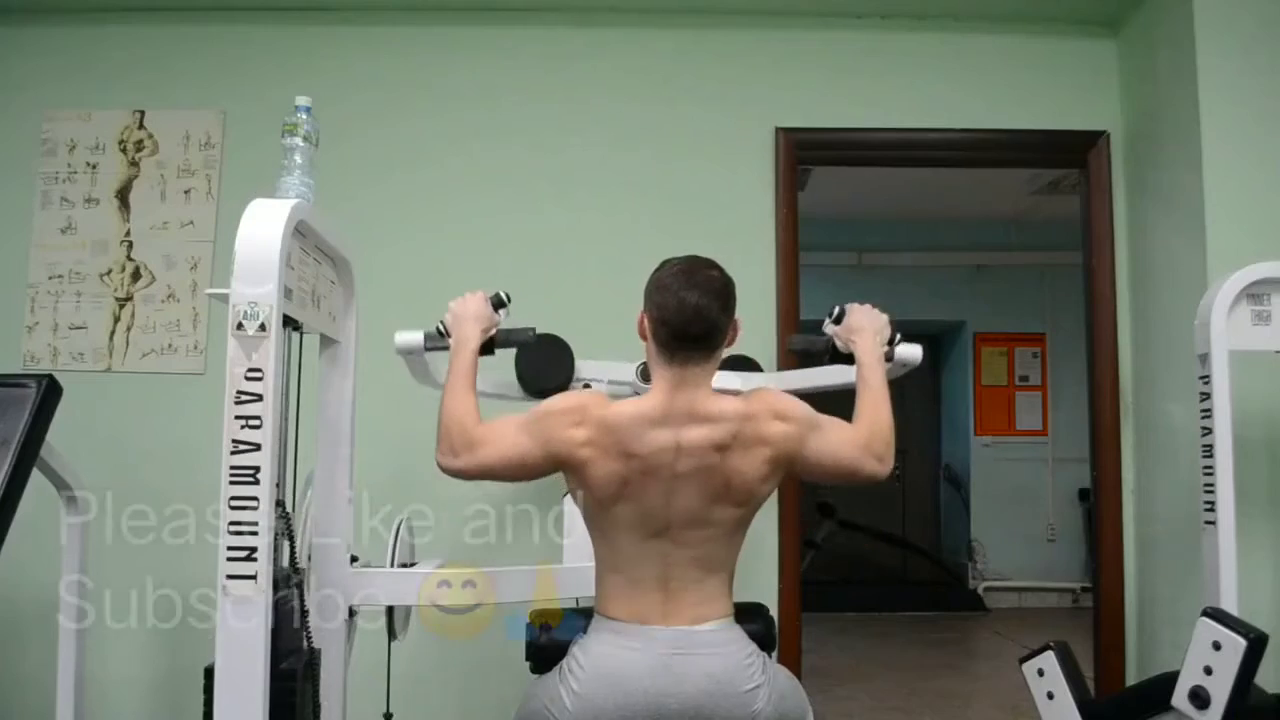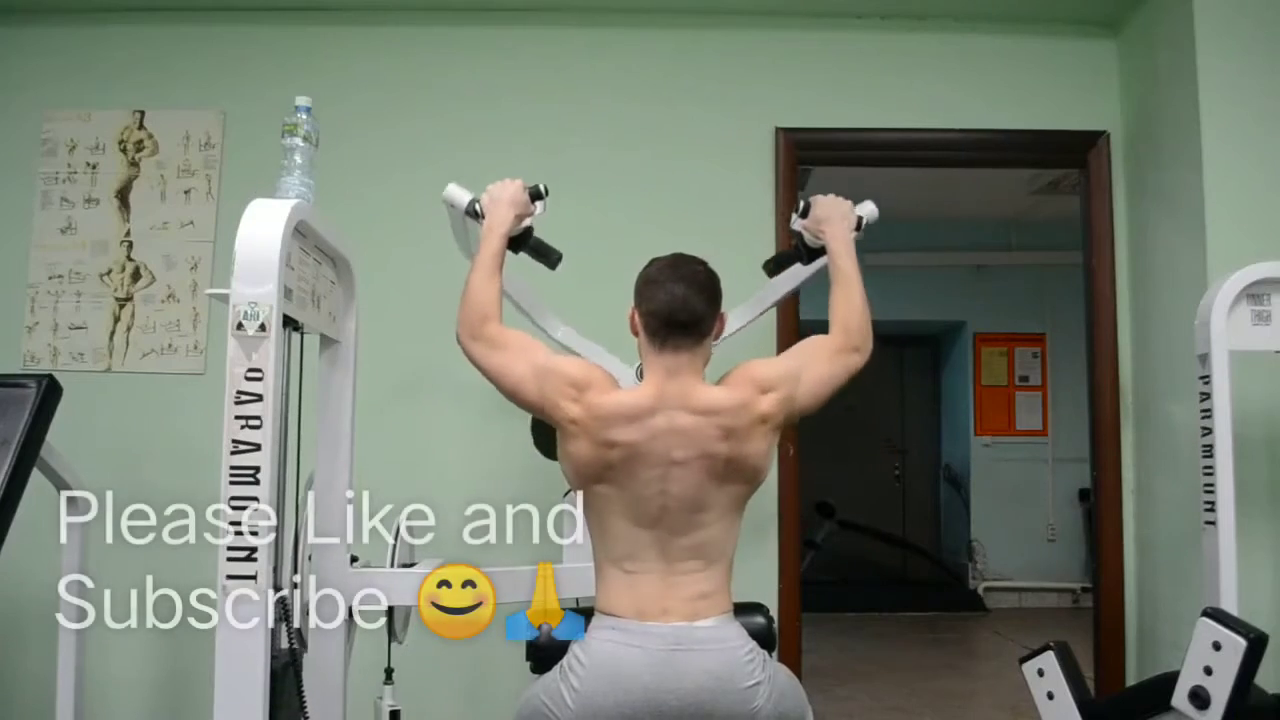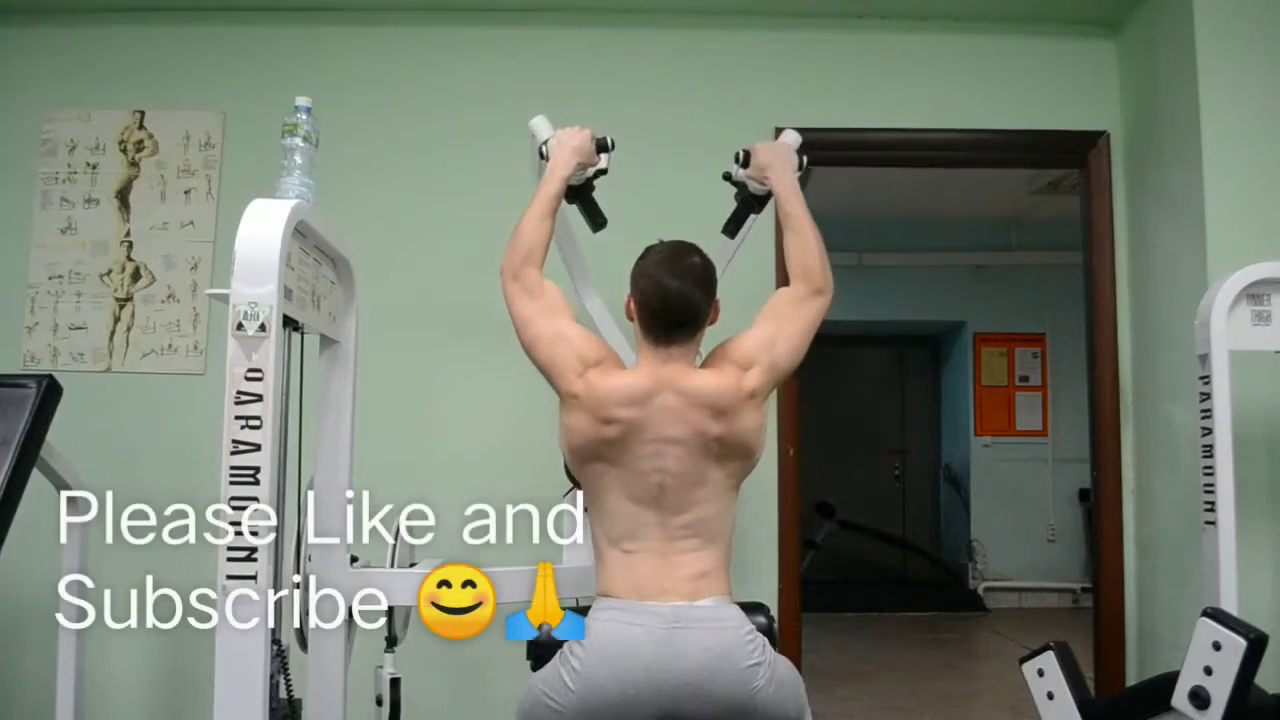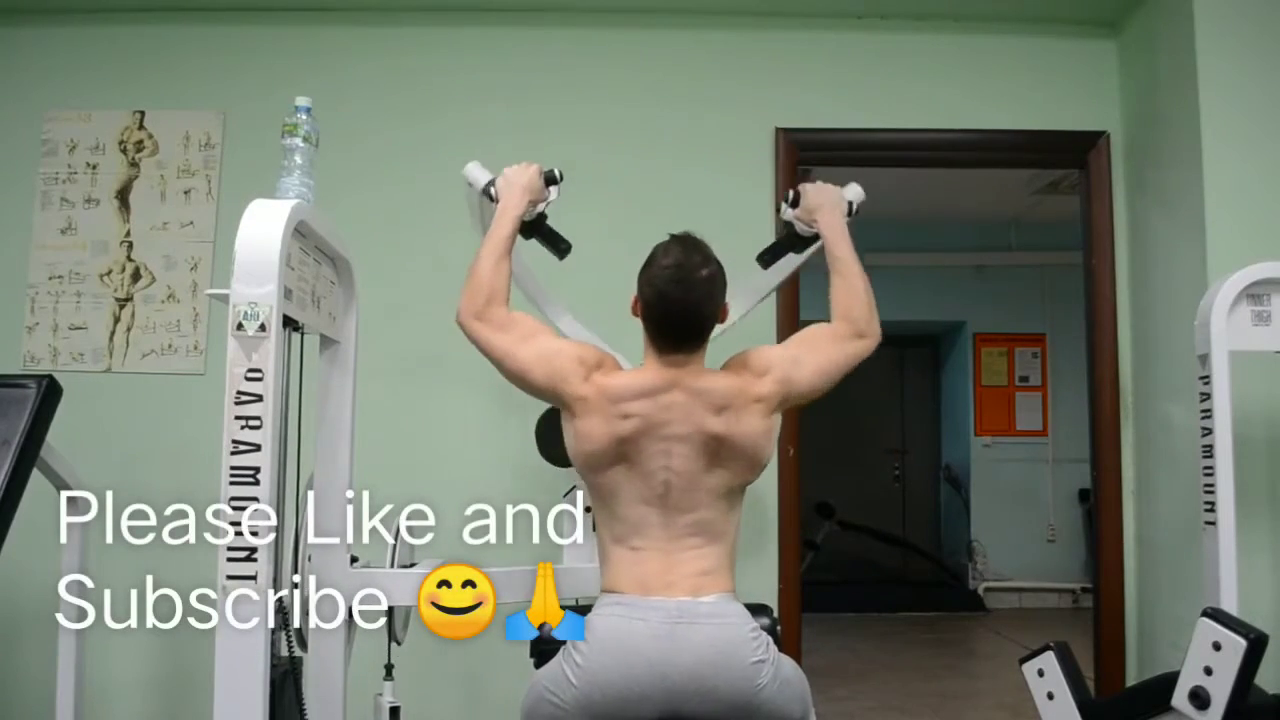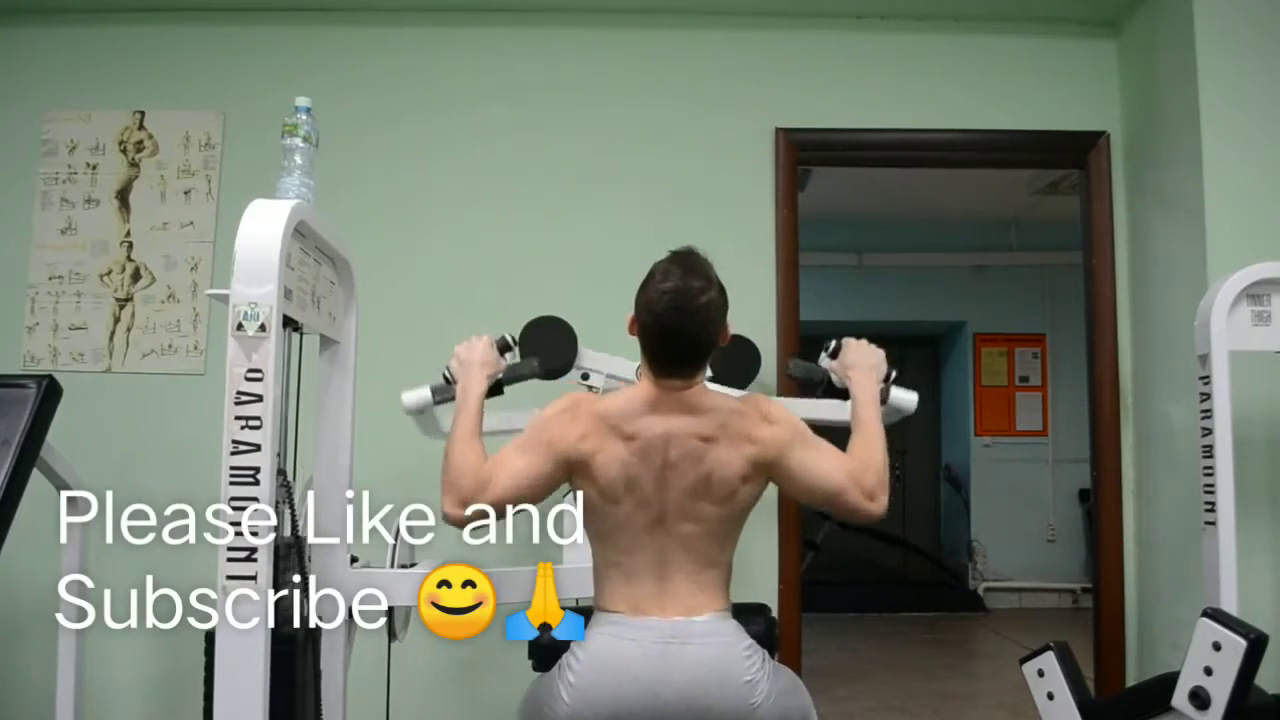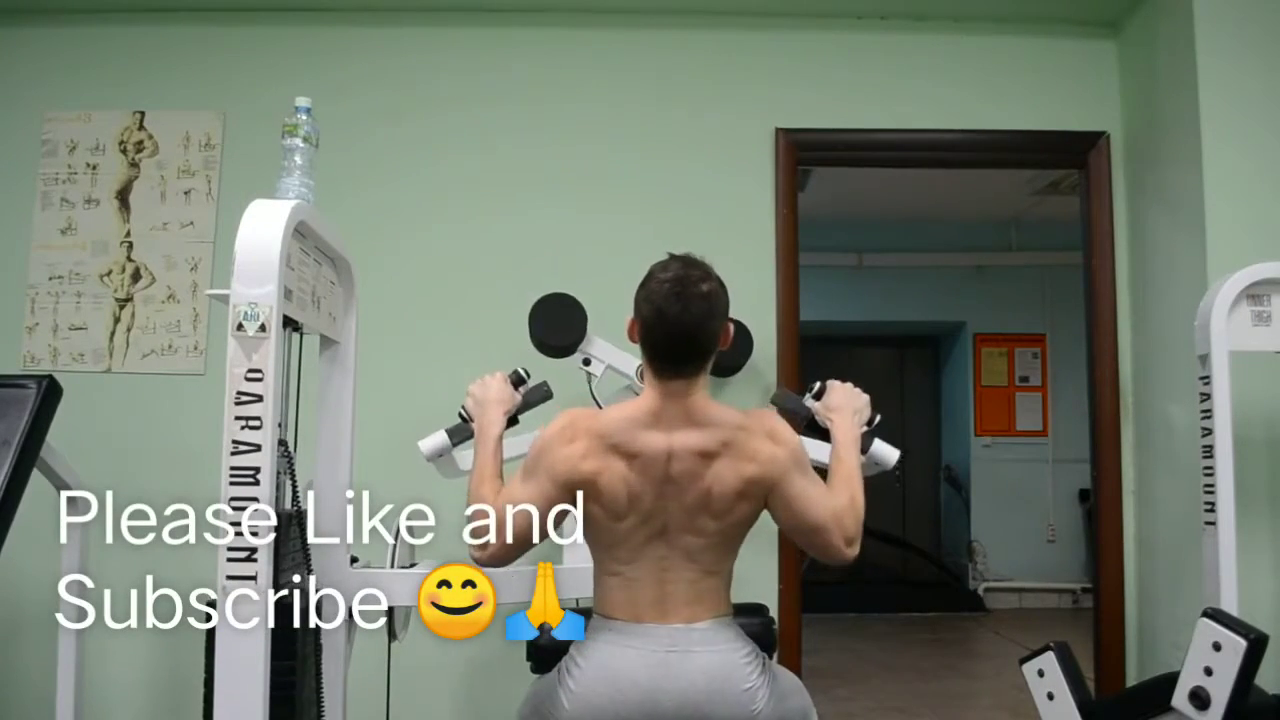
dt=0.5s
person 1, frame 1
left shoulder: (580, 427)
right shoulder: (770, 428)
left elbow: (458, 453)
right elbow: (876, 456)
left wrist: (466, 339)
right wrist: (868, 350)
left hip: (609, 674)
right hip: (724, 674)
person 1, frame 2
left shoulder: (584, 408)
right shoulder: (753, 408)
left elbow: (478, 333)
right elbow: (852, 344)
left wrist: (498, 223)
right wrist: (839, 238)
left hip: (610, 667)
right hip: (722, 665)
person 1, frame 3
left shoulder: (588, 388)
right shoulder: (740, 388)
left elbow: (520, 275)
right elbow: (813, 287)
left wrist: (560, 168)
right wrist: (782, 179)
left hip: (610, 649)
right hip: (722, 646)
person 1, frame 4
left shoulder: (587, 390)
right shoulder: (755, 392)
left elbow: (479, 316)
right elbow: (860, 332)
left wrist: (510, 207)
right wrist: (832, 225)
left hip: (614, 645)
right hip: (727, 643)
person 1, frame 5
left shoulder: (579, 425)
right shoulder: (759, 430)
left elbow: (461, 505)
right elbow: (869, 498)
left wrist: (471, 389)
right wrist: (865, 386)
left hip: (605, 670)
right hip: (721, 667)
person 1, frame 6
left shoulder: (577, 440)
right shoulder: (763, 443)
left elbow: (488, 546)
right elbow: (842, 542)
left wrist: (489, 424)
right wrist: (846, 429)
left hip: (607, 676)
right hip: (722, 675)
